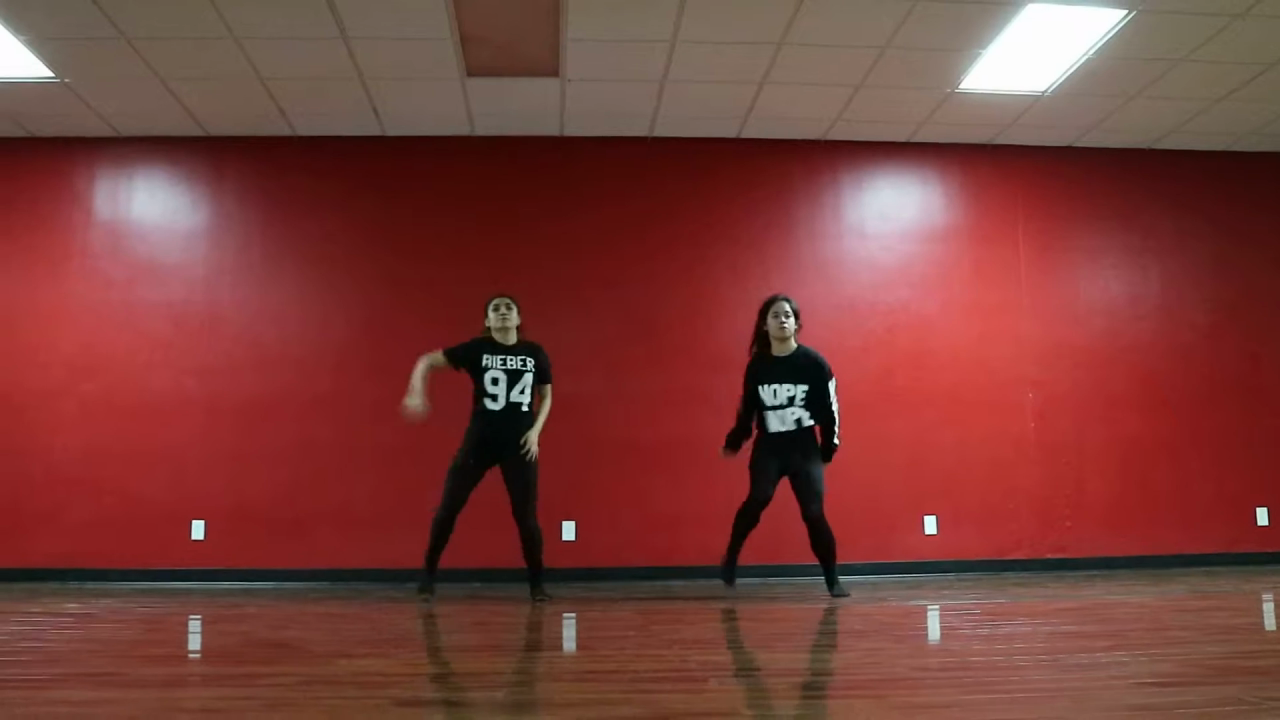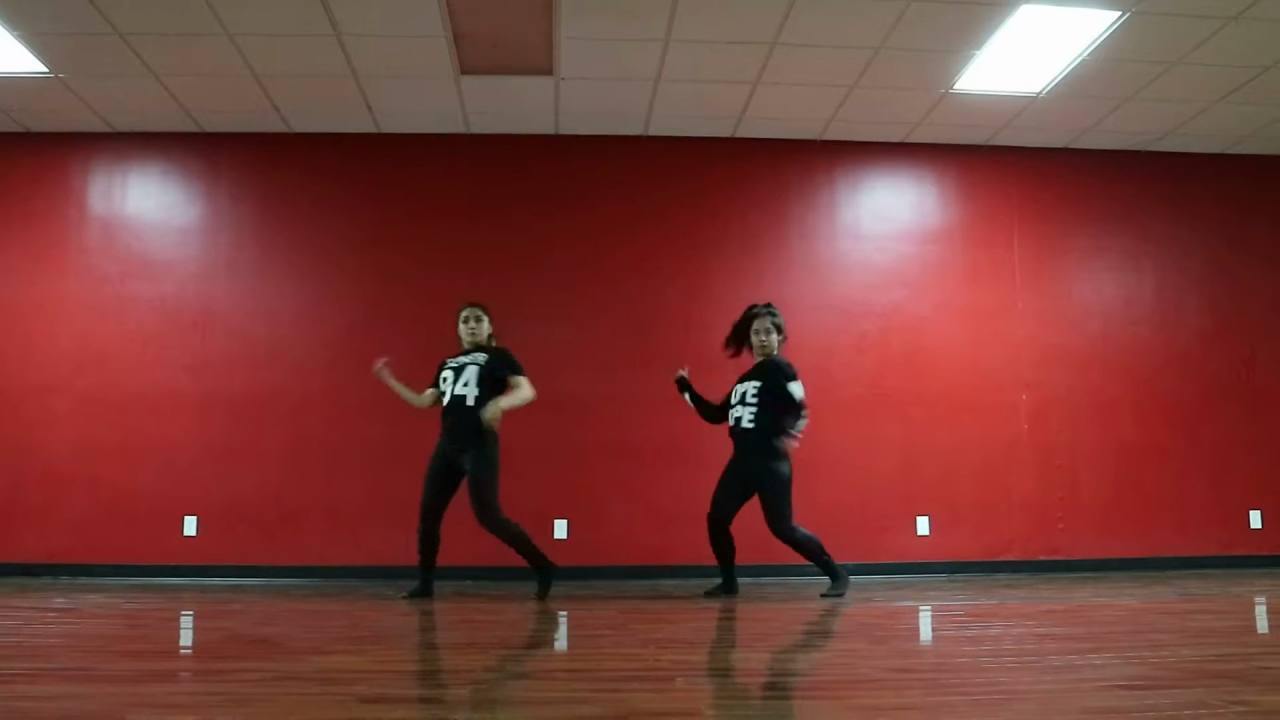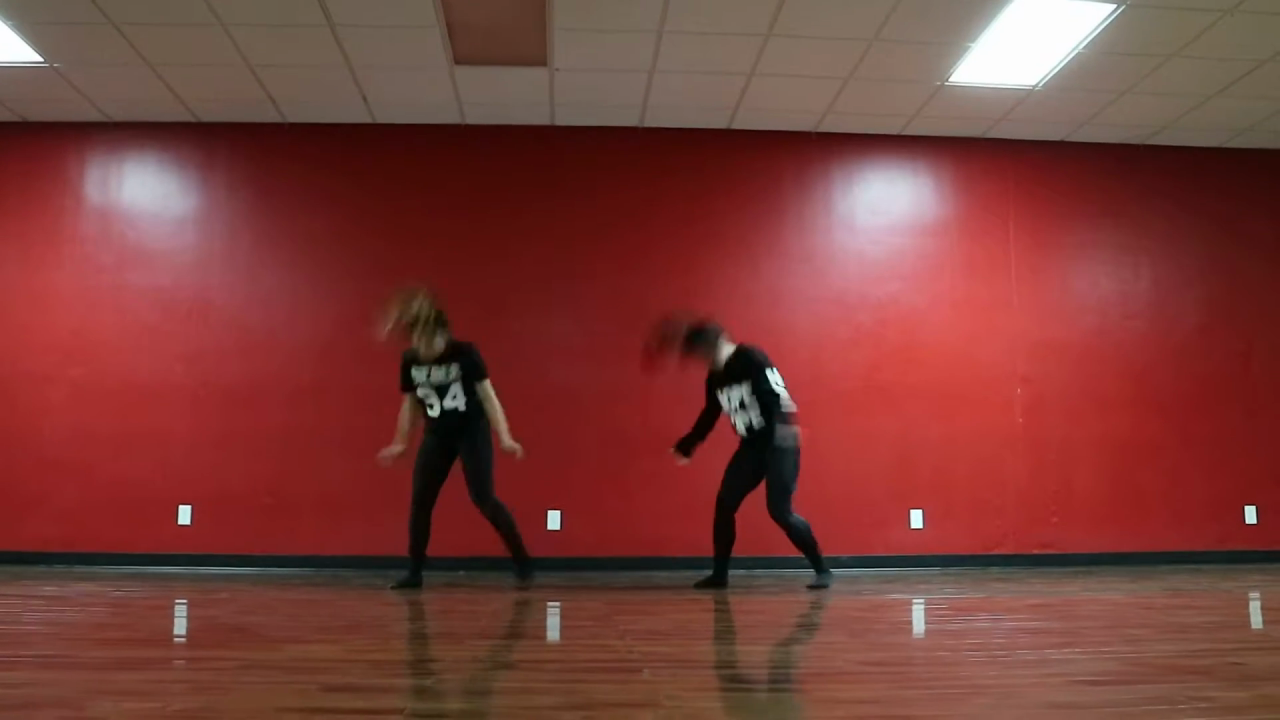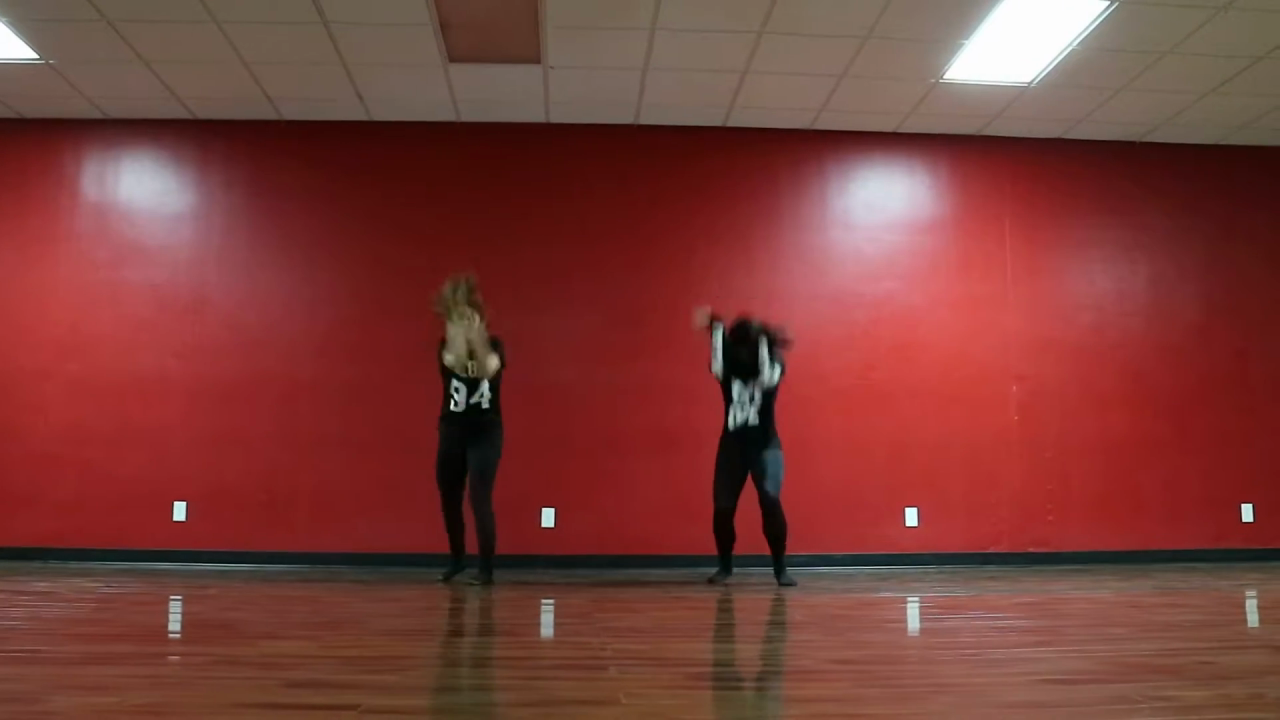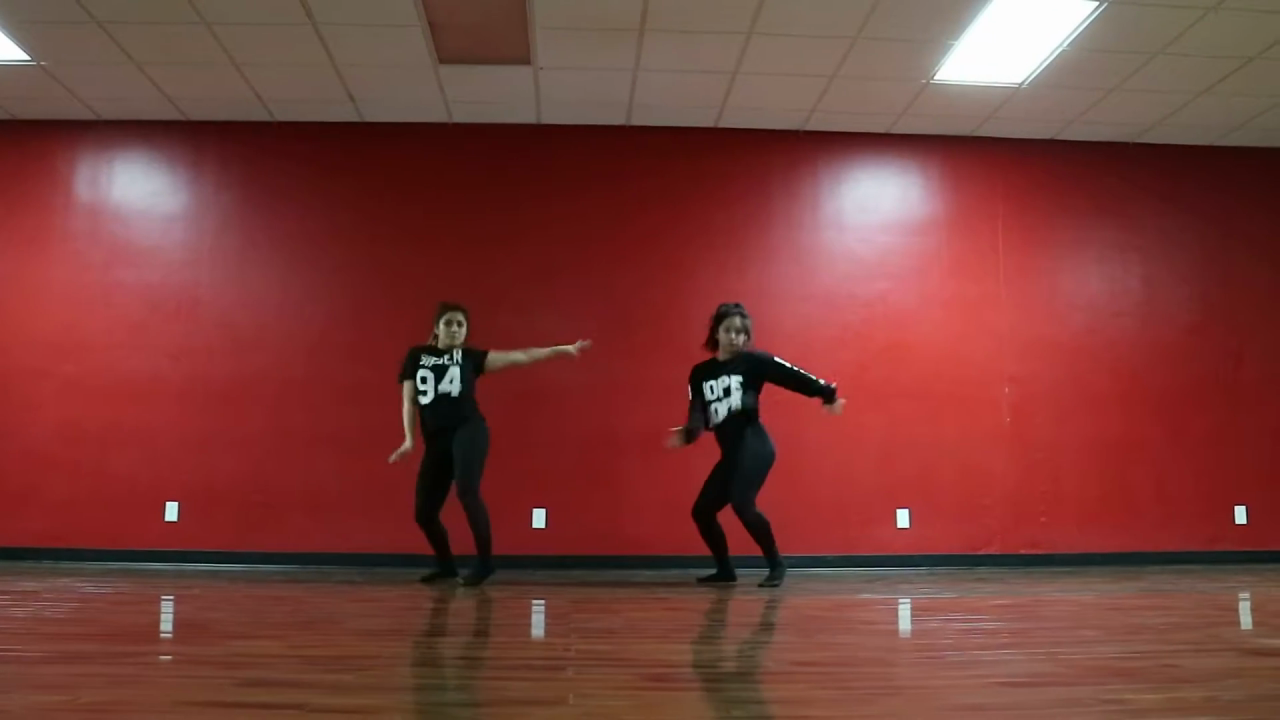
dt=0.7s
person 1, frame 1
left shoulder: (535, 353)
right shoulder: (475, 349)
left elbow: (546, 396)
right elbow: (427, 361)
left wrist: (535, 431)
right wrist: (416, 393)
left hip: (517, 444)
right hip: (479, 441)
left knee: (526, 515)
right knee: (449, 506)
left ankle: (536, 584)
right ankle: (428, 574)
person 1, frame 2
left shoulder: (498, 356)
right shoulder: (449, 361)
left elbow: (528, 391)
right elbow: (425, 401)
left wrist: (501, 403)
right wrist: (390, 380)
left hip: (479, 445)
right hip: (447, 446)
left knee: (487, 514)
right knee: (428, 513)
left ankle: (544, 569)
right ankle: (425, 582)
person 1, frame 3
left shoulder: (464, 353)
right shoulder: (409, 361)
left elbow: (487, 396)
right elbow: (409, 405)
left wrist: (505, 437)
right wrist: (400, 442)
left hip: (472, 433)
right hip: (436, 437)
left knee: (483, 498)
right knee: (420, 501)
left ankle: (523, 561)
right ankle: (414, 573)
person 1, frame 4
left shoulder: (493, 348)
right shoulder: (448, 347)
left elbow: (487, 368)
right elbow: (456, 362)
left wrist: (479, 337)
left hip: (486, 434)
right hip: (452, 434)
left knee: (479, 499)
right knee: (449, 500)
left ankle: (486, 569)
right ankle: (456, 560)
person 1, frame 5
left shoulder: (470, 356)
right shoulder: (416, 356)
left elbow: (520, 357)
right elbow: (408, 401)
left wrist: (562, 349)
right wrist: (409, 440)
left hip: (468, 431)
right hip: (436, 443)
left knee: (467, 491)
right knee: (424, 512)
left ankle: (483, 563)
right ankle: (446, 565)
person 2, frame 1
left shoulder: (814, 362)
right shoulder: (756, 367)
left elbow: (829, 408)
right elbow: (747, 411)
left wrist: (828, 450)
right wrist: (733, 442)
left hip: (804, 448)
right hip: (767, 448)
left knee: (814, 514)
right knee: (756, 500)
left ankle: (832, 580)
right ankle: (730, 560)
person 2, frame 2
left shoulder: (779, 369)
right shoulder: (748, 377)
left elbow: (797, 409)
right elbow: (717, 416)
left wrist: (787, 434)
right wrist: (686, 388)
left hip: (769, 458)
right hip: (742, 458)
left knee: (781, 527)
right knee: (717, 518)
left ankle: (838, 576)
right ankle: (729, 581)
person 2, frame 3
left shoulder: (752, 360)
right shoulder: (714, 378)
left elbow: (775, 390)
right elbow: (708, 417)
left wrist: (785, 421)
right wrist: (686, 446)
left hip: (778, 444)
right hip: (750, 447)
left knee: (779, 511)
right knee: (724, 505)
left ankle: (821, 569)
right ankle: (719, 574)
person 2, frame 4
left shoulder: (771, 363)
right shoulder: (728, 364)
left elbow: (767, 380)
right elbow: (719, 369)
left wrist: (762, 345)
right wrist: (716, 329)
left hip: (765, 443)
right hip: (732, 444)
left knee: (770, 498)
right knee: (723, 508)
left ankle: (780, 567)
right ankle: (725, 564)
person 2, frame 5
left shoulder: (751, 361)
right shoulder: (700, 373)
left elbow: (790, 375)
right elbow: (699, 414)
left wrist: (826, 393)
right wrist: (686, 433)
left hip: (750, 442)
right hip: (730, 451)
left knee: (741, 504)
right knee: (701, 512)
left ankle: (776, 566)
right ankle: (724, 569)
